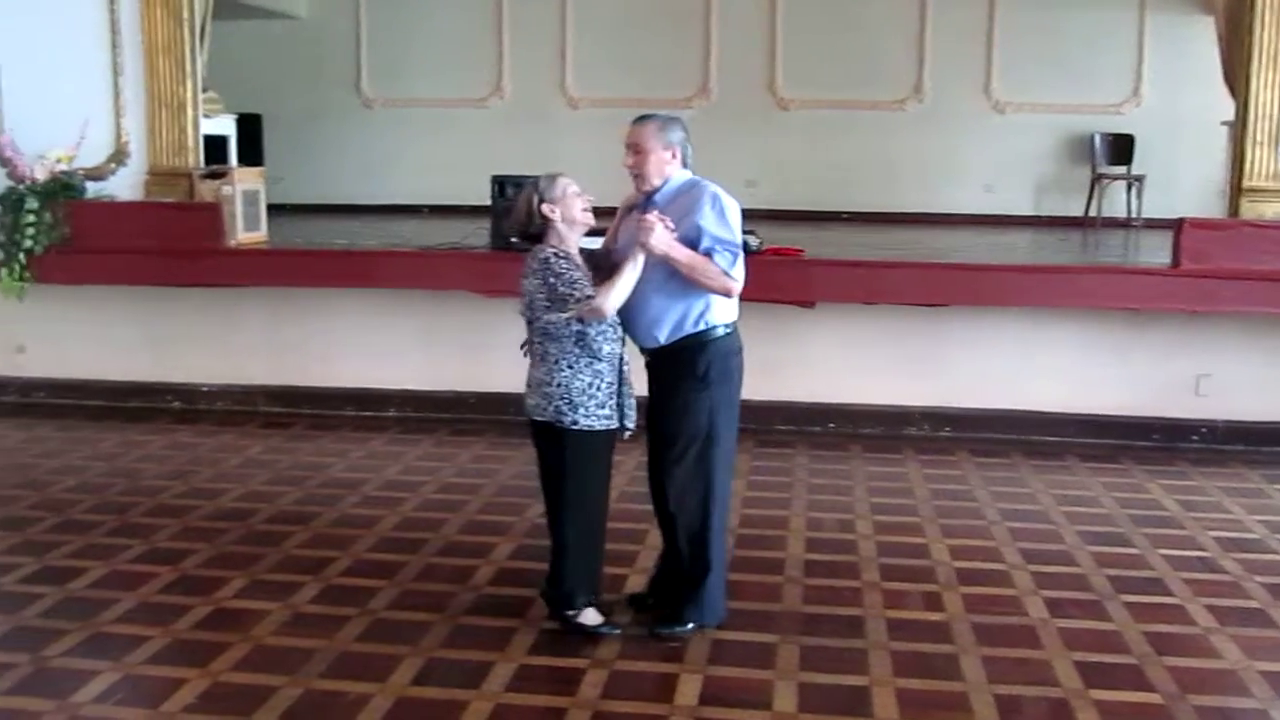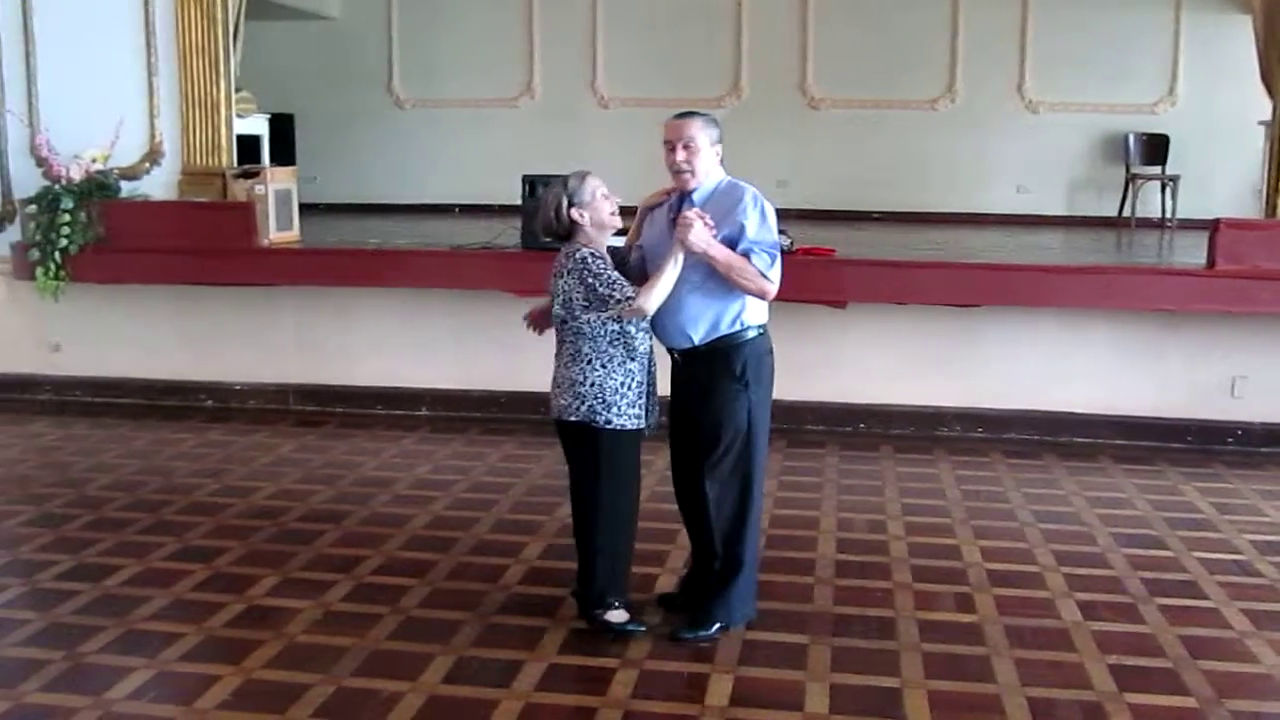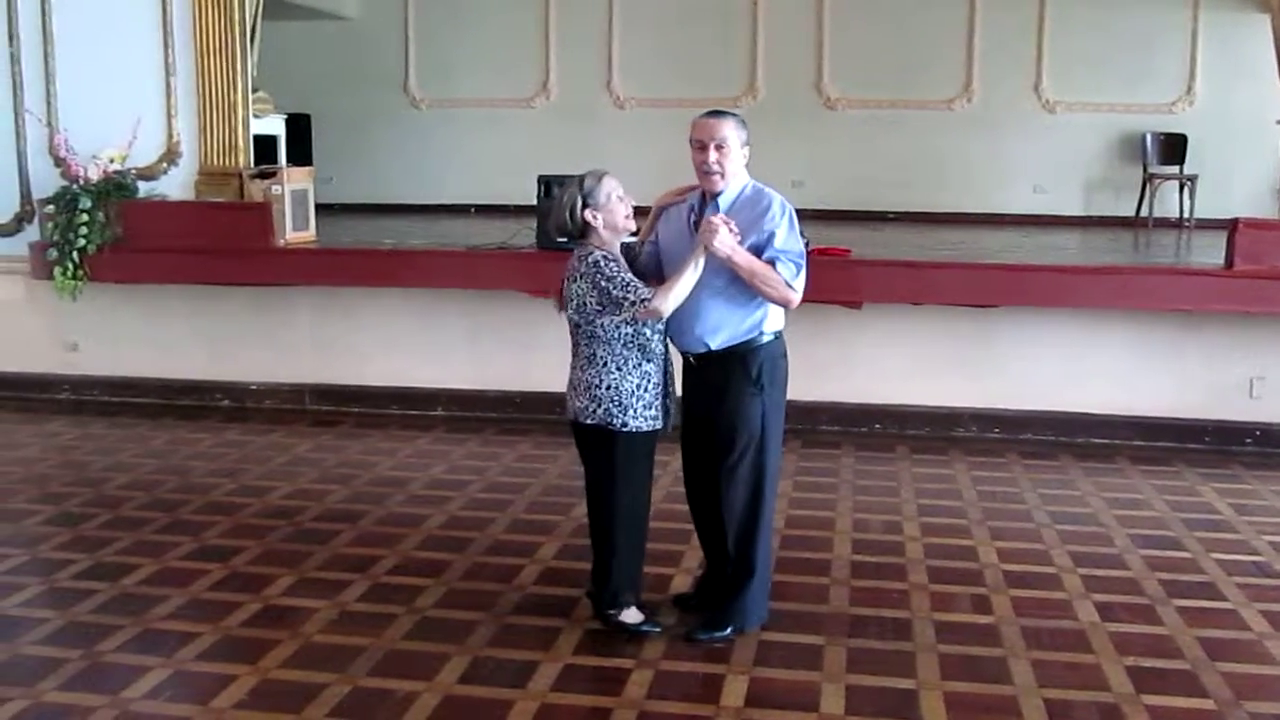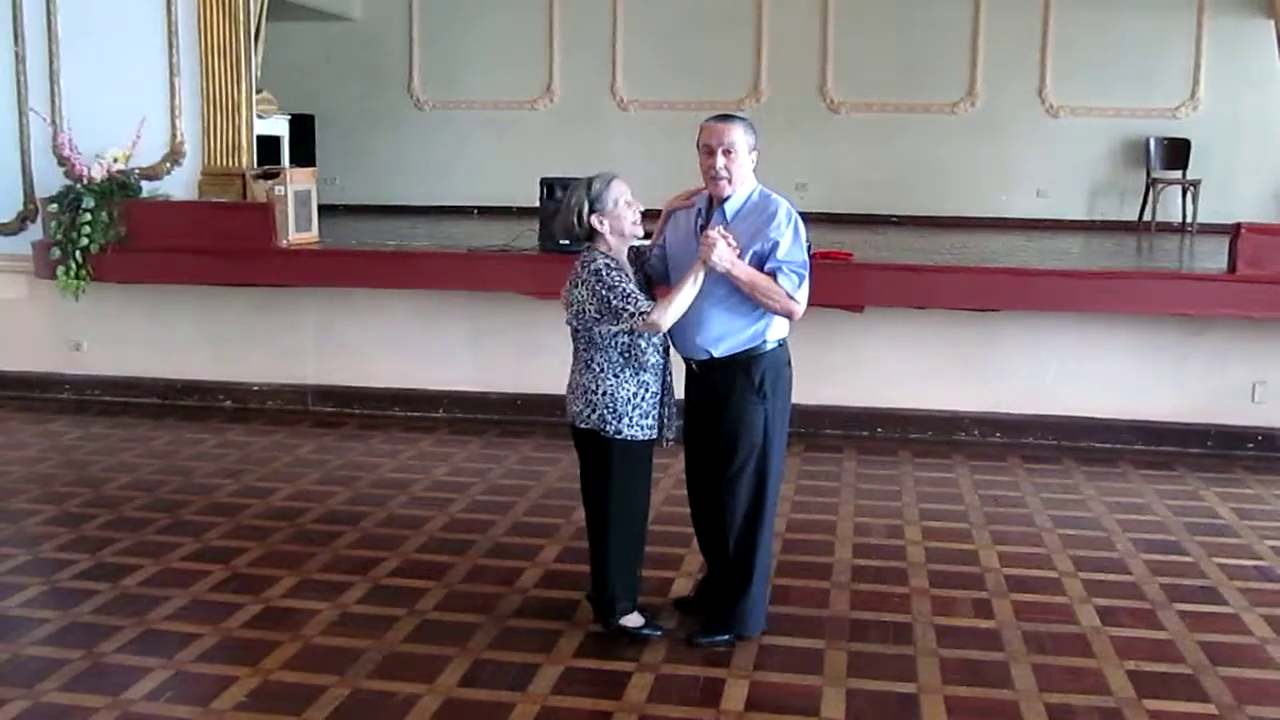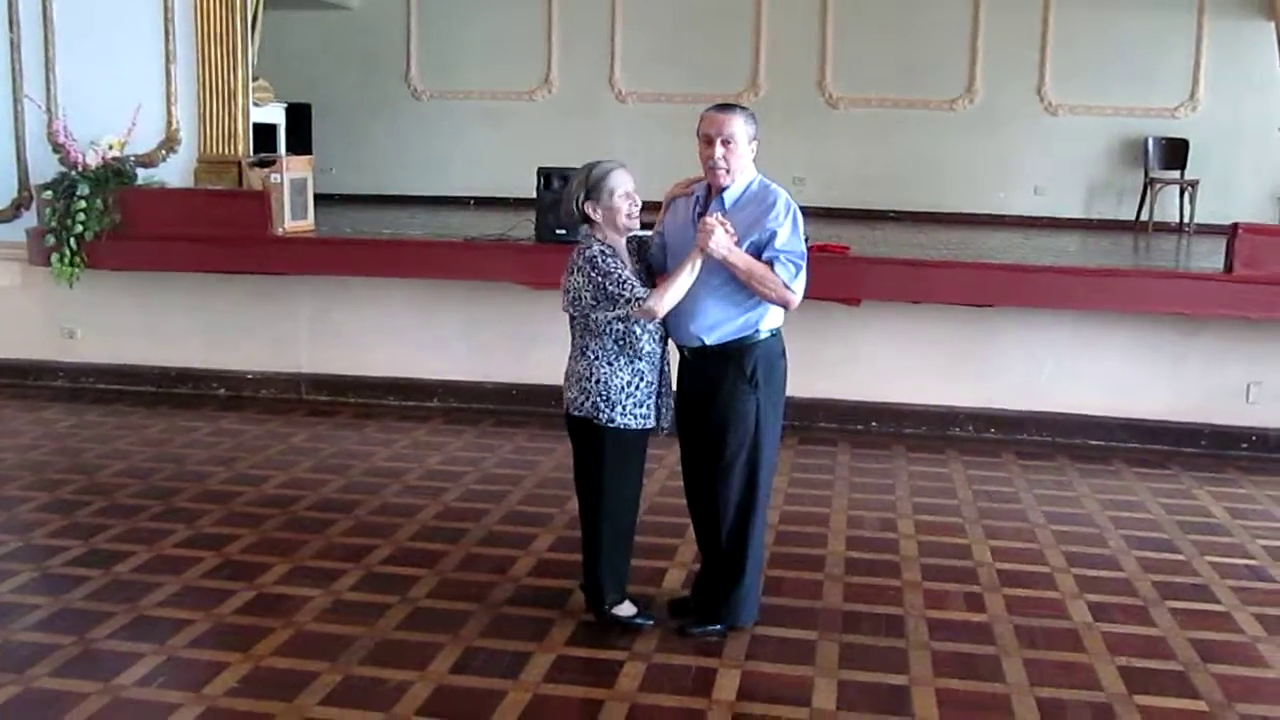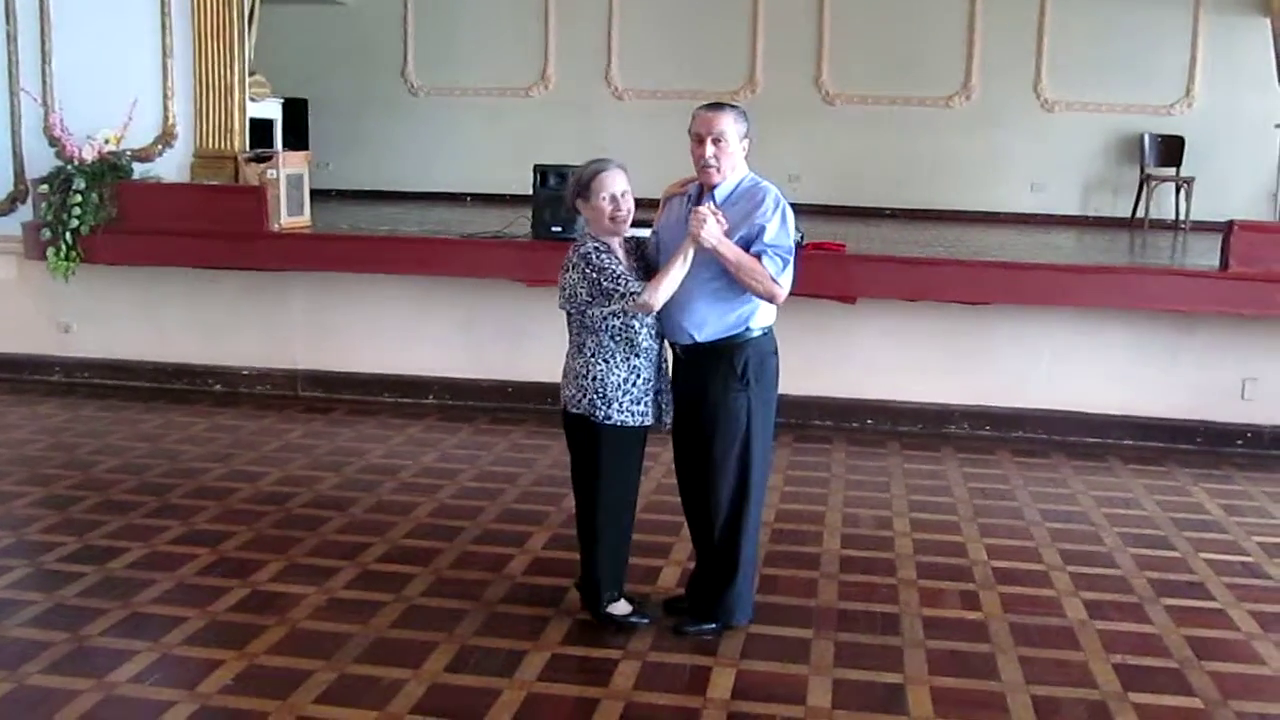
dt=0.3s
person 1, frame 1
left shoulder: (706, 201)
right shoulder: (637, 211)
left elbow: (729, 282)
left wrist: (666, 247)
left hip: (703, 356)
right hip: (664, 357)
left knee: (695, 478)
right knee: (667, 475)
left ankle: (699, 601)
right ankle: (671, 583)
person 1, frame 2
left shoulder: (744, 202)
right shoulder: (660, 215)
left elbow: (766, 285)
right elbow: (625, 280)
left wrist: (706, 245)
left hip: (735, 359)
right hip: (687, 361)
left knee: (729, 481)
right knee: (690, 477)
left ankle: (728, 603)
right ankle: (701, 581)
person 1, frame 3
left shoulder: (770, 208)
right shoulder: (675, 214)
left elbow: (790, 293)
right elbow: (641, 274)
left wrist: (731, 251)
left hip: (750, 364)
right hip: (697, 365)
left knee: (743, 485)
right knee: (701, 480)
left ankle: (740, 605)
right ankle: (715, 582)
person 1, frame 4
left shoulder: (776, 216)
right shoulder: (683, 216)
left elbow: (793, 304)
right elbow: (650, 278)
left wrist: (729, 264)
left hip: (752, 373)
right hip: (701, 372)
left knee: (746, 493)
right knee: (703, 485)
left ankle: (739, 612)
right ankle: (717, 586)
person 1, frame 5
left shoulder: (774, 205)
right shoulder: (681, 205)
left elbow: (789, 294)
right elbow: (651, 268)
left wrist: (726, 252)
left hip: (747, 362)
right hip: (694, 360)
left knee: (739, 485)
right knee: (699, 481)
left ankle: (730, 604)
right ankle: (708, 587)
person 1, frame 6
left shoulder: (765, 202)
right shoulder: (677, 204)
left elbow: (775, 289)
right elbow: (650, 270)
left wrist: (716, 242)
left hip: (738, 361)
right hip: (688, 359)
left knee: (732, 483)
right knee: (695, 481)
left ankle: (726, 603)
right ankle: (704, 586)
person 2, frame 1
left shoulder: (574, 259)
right shoulder: (546, 263)
left elbow: (612, 268)
right elbow: (601, 305)
right wrist: (642, 250)
left hip: (593, 403)
right hip: (567, 406)
left knee: (588, 502)
right knee: (574, 504)
left ankle: (572, 588)
right ankle: (569, 601)
person 2, frame 2
left shoulder: (596, 258)
right shoulder: (580, 263)
right elbow: (642, 304)
left wrist: (644, 214)
right wrist: (681, 247)
left hip: (614, 403)
right hip: (595, 407)
left knee: (613, 501)
right knee: (603, 502)
left ankle: (598, 589)
right ankle: (598, 601)
person 2, frame 3
left shoulder: (612, 258)
right shoulder: (593, 265)
right elbow: (657, 306)
left wrist: (658, 212)
right wrist: (703, 250)
left hip: (629, 404)
right hip: (611, 408)
left knee: (627, 501)
right knee: (617, 503)
left ankle: (613, 588)
right ankle: (613, 601)
person 2, frame 4
left shoulder: (626, 260)
right shoulder: (596, 272)
left elbow: (655, 259)
right elbow: (656, 320)
left wrist: (668, 216)
right wrist: (703, 265)
left hip: (631, 411)
right hip: (609, 414)
left knee: (627, 508)
right knee: (614, 509)
left ankle: (614, 595)
right ankle: (614, 606)
person 2, frame 5
left shoulder: (631, 248)
right shoulder: (592, 258)
right elbow: (652, 306)
left wrist: (670, 205)
right wrist: (701, 251)
left hip: (629, 399)
right hip: (604, 402)
left knee: (621, 498)
right knee: (607, 499)
left ankle: (605, 584)
right ankle: (606, 596)
person 2, frame 6
left shoulder: (632, 248)
right shoulder: (587, 257)
left elbow: (660, 255)
right elbow: (648, 300)
right wrist: (693, 241)
left hip: (629, 398)
right hip: (600, 400)
left knee: (619, 496)
right knee: (603, 498)
left ankle: (602, 582)
right ankle: (601, 594)
